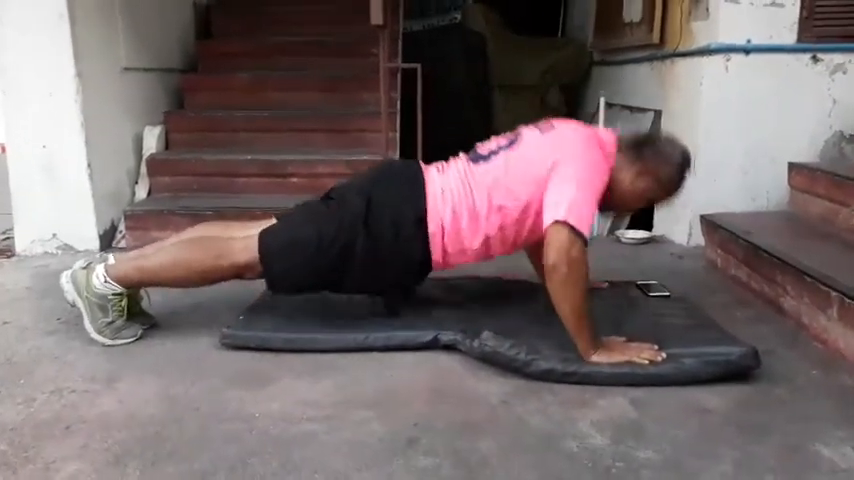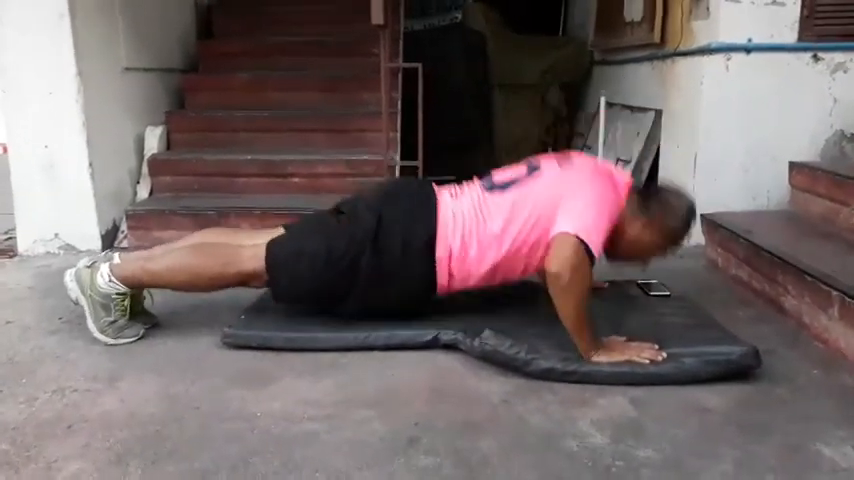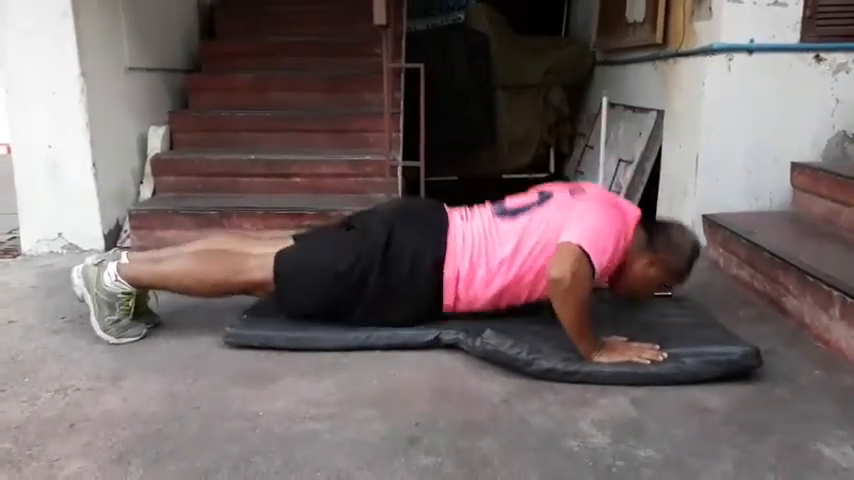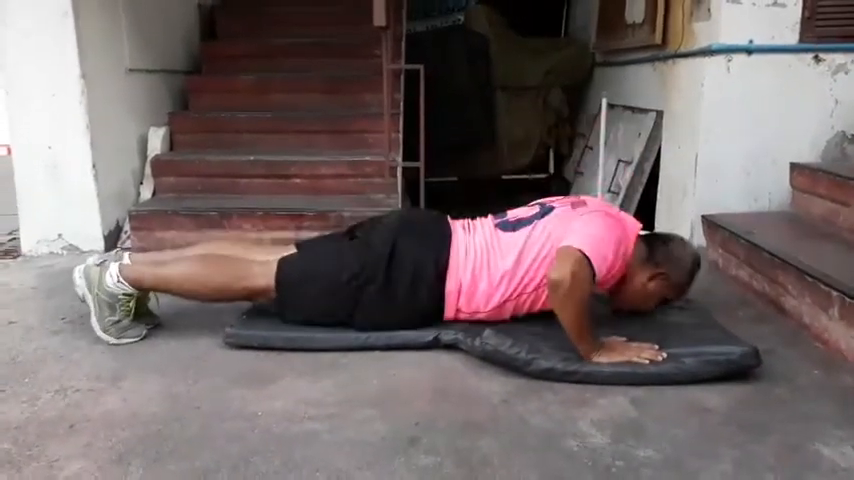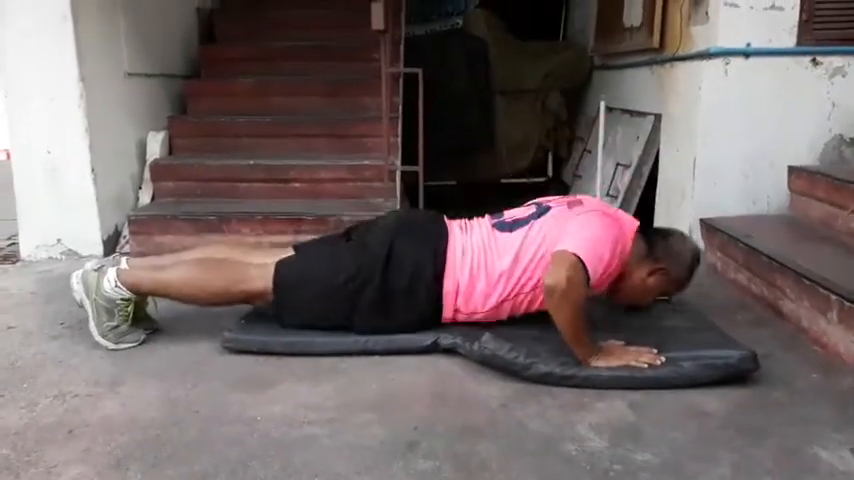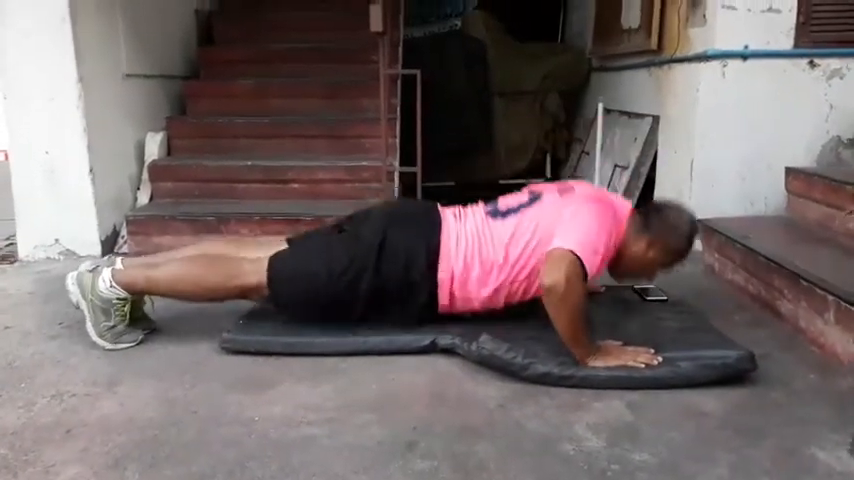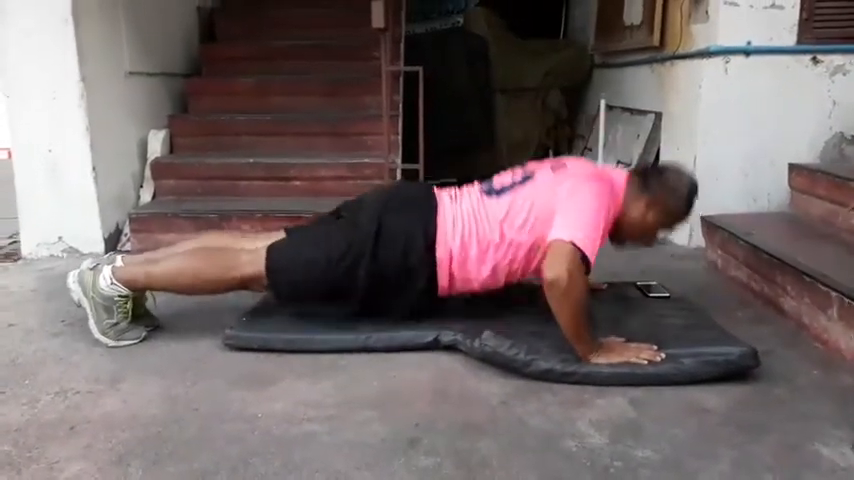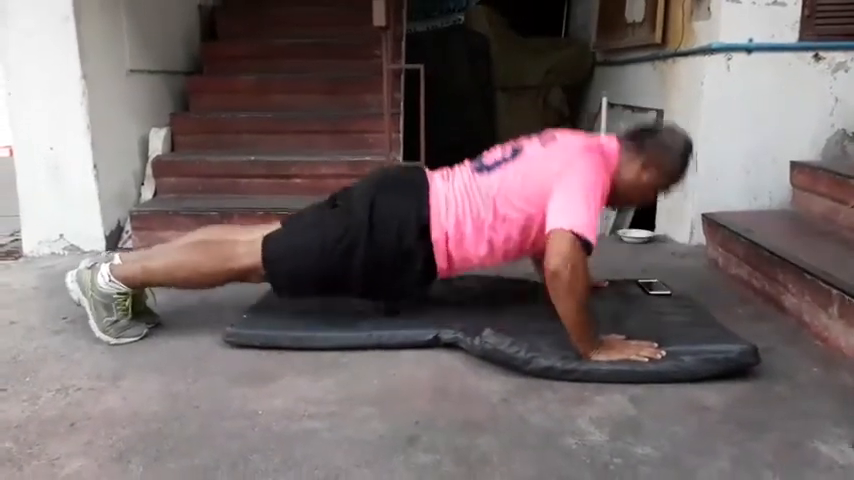
dt=0.1s
person 1, frame 1
left shoulder: (572, 138)
right shoulder: (589, 157)
left elbow: (535, 222)
right elbow: (564, 252)
left wrist: (564, 290)
right wrist: (591, 347)
left hip: (407, 192)
right hip: (402, 225)
left knee: (255, 239)
right knee: (250, 255)
left ankle: (116, 267)
right ankle: (108, 277)
person 1, frame 2
left shoulder: (583, 173)
right shoulder: (601, 191)
right elbow: (565, 265)
left wrist: (571, 286)
right wrist: (592, 346)
left hip: (414, 211)
right hip: (408, 248)
left knee: (265, 246)
right knee: (256, 264)
left ankle: (122, 263)
right ankle: (112, 274)
person 1, frame 3
left shoulder: (590, 201)
right shoulder: (608, 218)
right elbow: (565, 273)
left wrist: (577, 297)
right wrist: (593, 348)
left hip: (423, 228)
right hip: (417, 265)
left knee: (273, 252)
right knee: (263, 273)
left ankle: (129, 263)
right ankle: (120, 275)
person 1, frame 4
left shoulder: (594, 215)
right shoulder: (610, 235)
right elbow: (564, 276)
left wrist: (575, 299)
right wrist: (593, 348)
left hip: (424, 239)
right hip: (419, 274)
left knee: (275, 259)
right knee: (266, 280)
left ankle: (133, 265)
right ankle: (121, 274)
person 1, frame 5
left shoulder: (593, 214)
right shoulder: (607, 235)
right elbow: (559, 280)
left wrist: (574, 301)
right wrist: (590, 352)
left hip: (422, 238)
right hip: (417, 277)
left knee: (271, 262)
right knee: (263, 283)
left ankle: (131, 268)
right ankle: (120, 279)
person 1, frame 6
left shoulder: (585, 199)
right shoulder: (600, 220)
right elbow: (555, 283)
left wrist: (570, 294)
right wrist: (588, 352)
left hip: (416, 230)
right hip: (410, 264)
left knee: (265, 257)
right knee: (257, 279)
left ankle: (125, 269)
right ankle: (114, 281)
person 1, frame 7
left shoulder: (585, 177)
right shoulder: (597, 196)
right elbow: (558, 275)
left wrist: (571, 283)
right wrist: (591, 348)
left hip: (415, 212)
right hip: (410, 250)
left knee: (263, 251)
right knee: (256, 269)
left ankle: (125, 266)
right ankle: (116, 277)
person 1, frame 8
left shoulder: (574, 147)
right shoulder: (590, 168)
left elbow: (538, 231)
right elbow: (564, 264)
left wrist: (564, 286)
right wrist: (589, 346)
left hip: (409, 201)
right hip: (405, 231)
left knee: (263, 240)
right knee: (254, 260)
left ankle: (119, 267)
right ankle: (113, 277)
